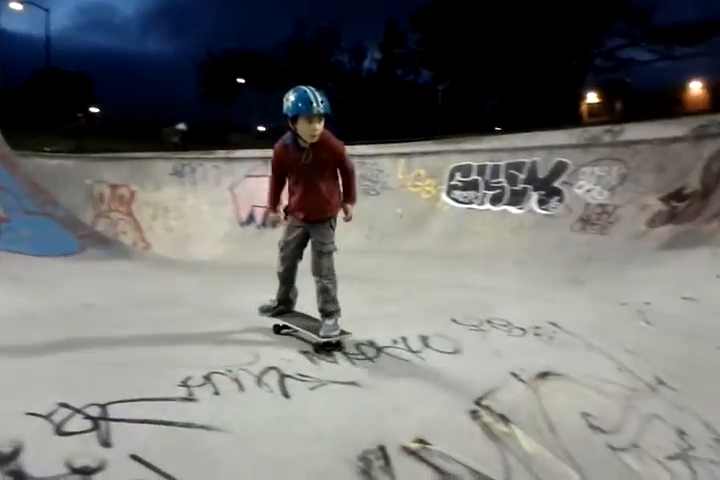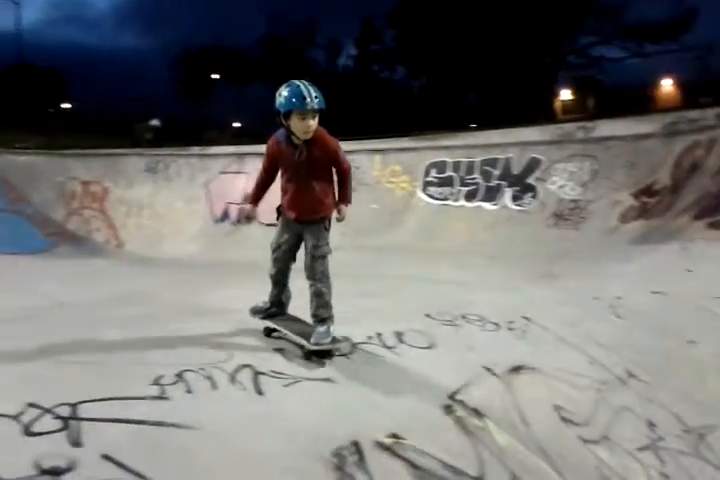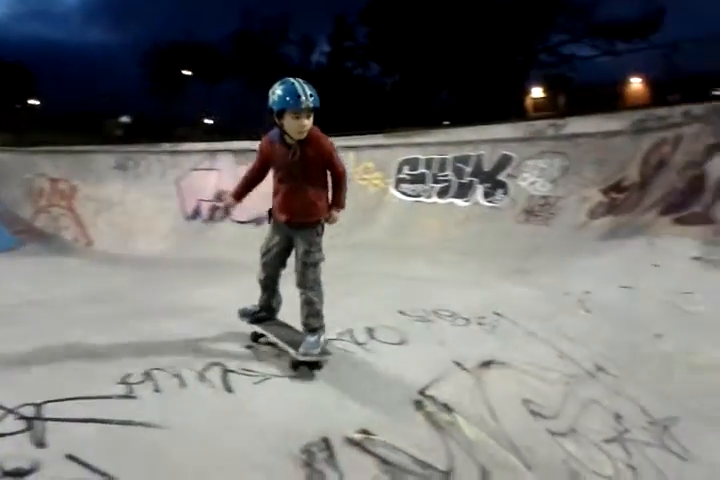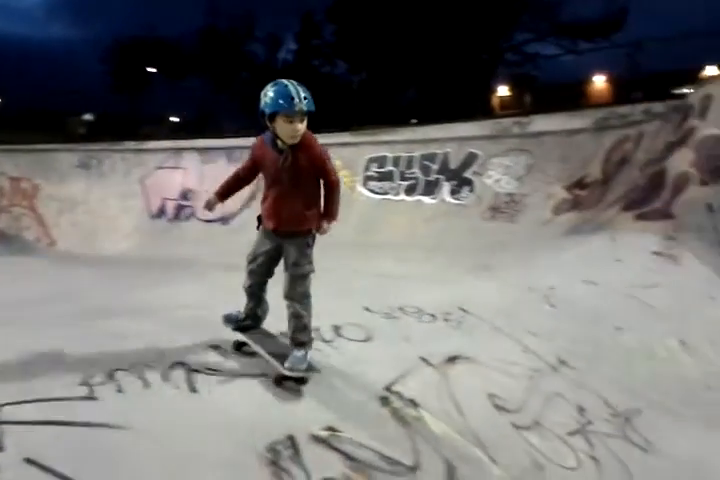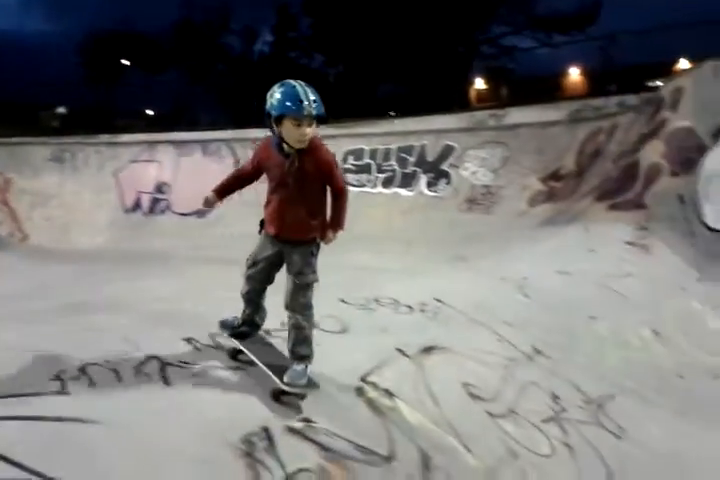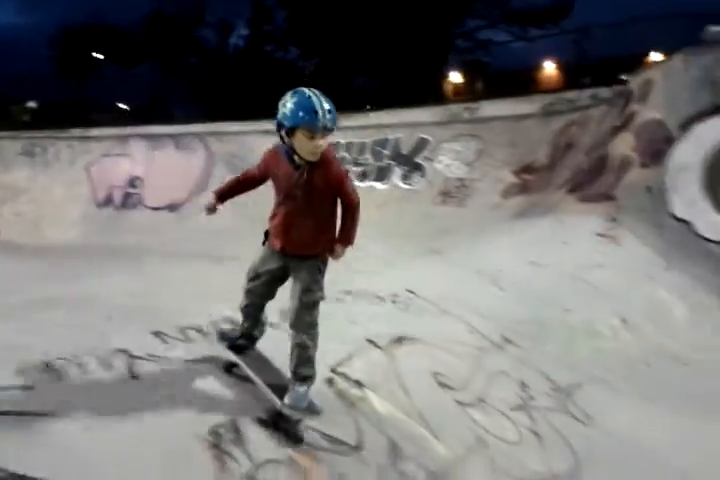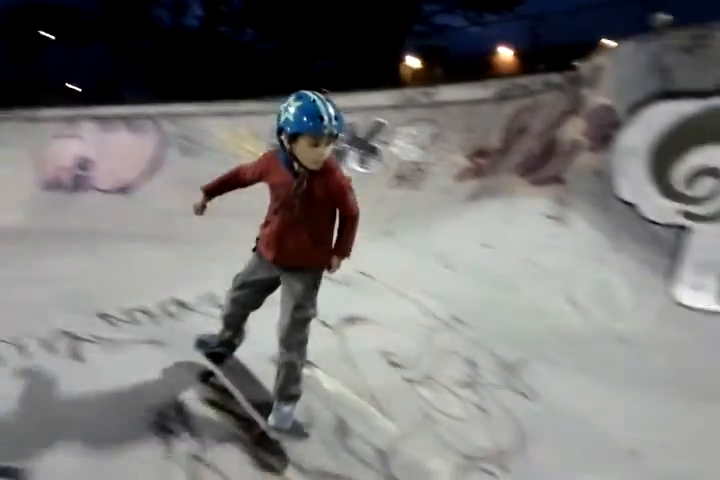
dt=0.1s
person 1, frame 1
left shoulder: (332, 145)
right shoulder: (283, 148)
left elbow: (347, 171)
right elbow: (277, 180)
left wrist: (349, 201)
right wrist: (273, 208)
left hip: (324, 216)
right hip: (296, 215)
left knee: (323, 267)
right knee: (286, 260)
left ankle: (331, 315)
right ankle: (284, 300)
person 1, frame 2
left shoulder: (326, 143)
right shoulder: (276, 145)
left elbow: (344, 170)
right elbow: (267, 175)
left wrist: (343, 202)
right wrist: (253, 202)
left hip: (318, 216)
right hip: (289, 215)
left knee: (316, 270)
right knee: (279, 261)
left ankle: (323, 321)
right ankle: (277, 303)
person 1, frame 3
left shoulder: (321, 144)
right shoulder: (270, 143)
left elbow: (339, 174)
right elbow: (256, 172)
left wrist: (336, 206)
right wrist: (235, 196)
left hip: (311, 221)
right hip: (281, 219)
left knee: (308, 278)
right knee: (268, 266)
left ankle: (314, 331)
right ankle: (267, 307)
person 1, frame 4
left shoulder: (313, 150)
right shoulder: (261, 147)
left elbow: (332, 182)
right elbow: (245, 173)
left wrist: (328, 216)
right wrist: (219, 196)
left hip: (301, 230)
right hip: (270, 226)
left knee: (296, 290)
right knee: (255, 273)
left ankle: (301, 345)
right ankle: (252, 314)
person 1, frame 5
left shoulder: (321, 156)
right shoulder: (267, 149)
left elbow: (340, 190)
right elbow: (247, 172)
left wrist: (334, 226)
right wrist: (219, 193)
left hip: (305, 239)
right hip: (273, 232)
left knee: (298, 300)
right knee: (253, 279)
left ankle: (300, 360)
right ankle: (250, 321)
person 1, frame 6
left shoulder: (332, 169)
right shoulder: (275, 157)
left elbow: (351, 203)
right elbow: (251, 177)
left wrist: (343, 240)
right wrist: (219, 196)
left hip: (313, 253)
right hip: (277, 244)
left knee: (303, 317)
right knee: (254, 290)
left ankle: (302, 380)
right ankle: (248, 332)
person 1, frame 7
left shoulder: (335, 179)
right shoulder: (273, 162)
left elbow: (350, 215)
right elbow: (243, 174)
left wrist: (340, 252)
right wrist: (208, 193)
left hip: (306, 266)
right hip: (268, 252)
left knee: (293, 335)
right knee: (237, 299)
right ankle: (226, 342)
